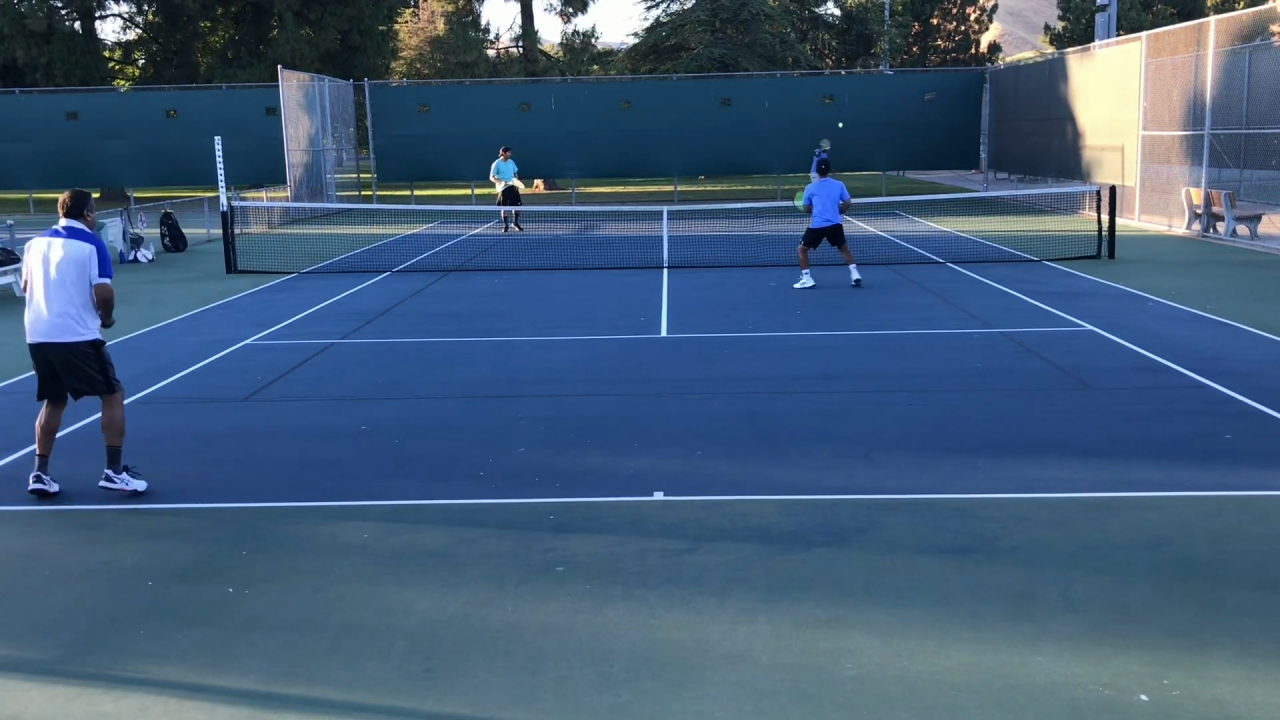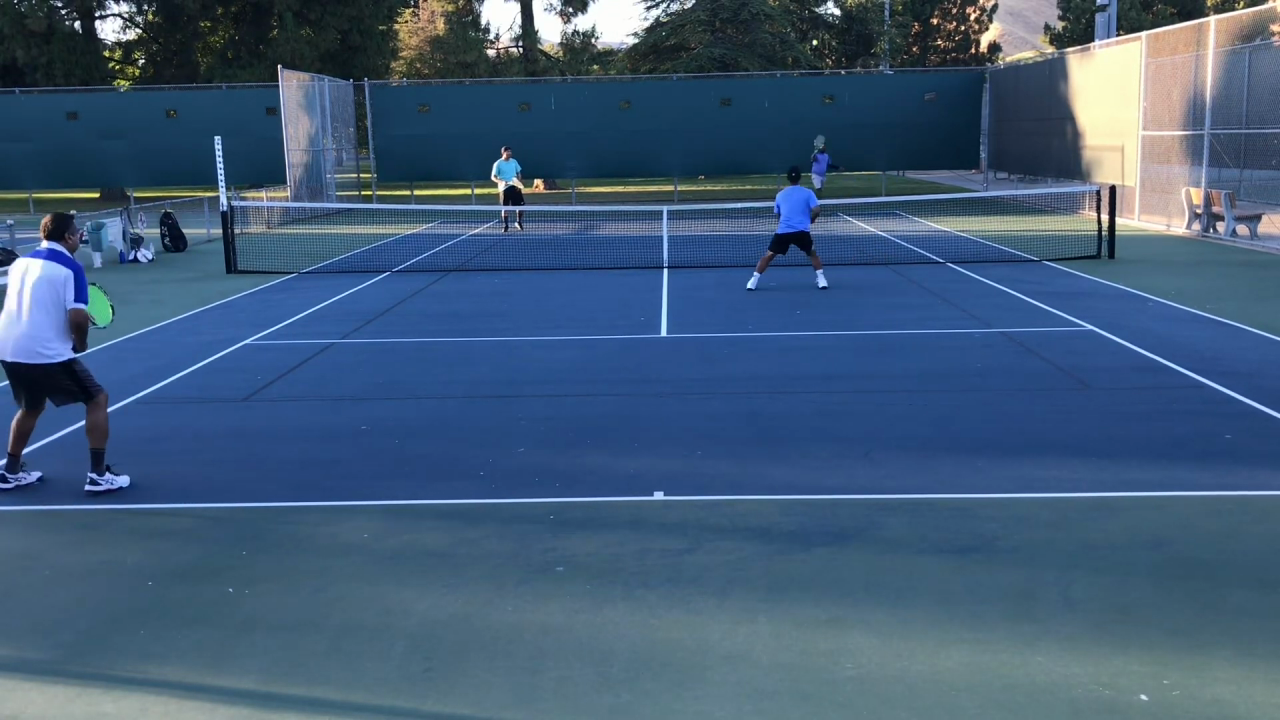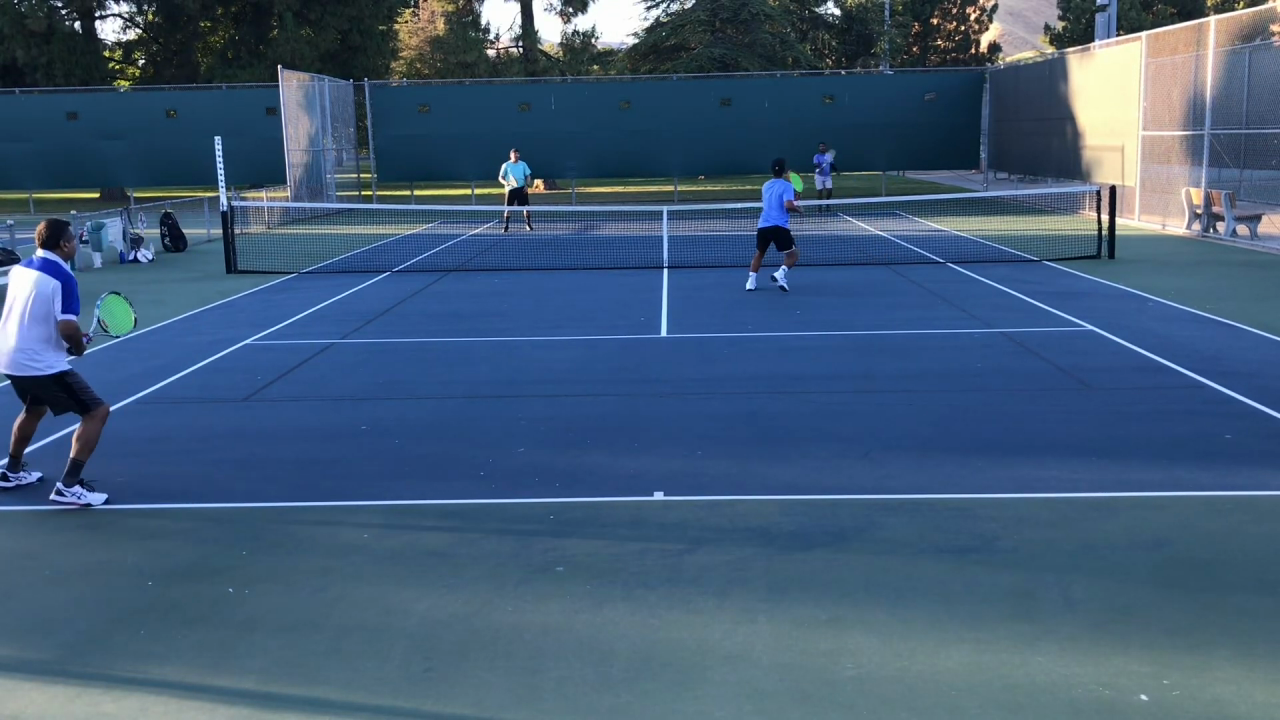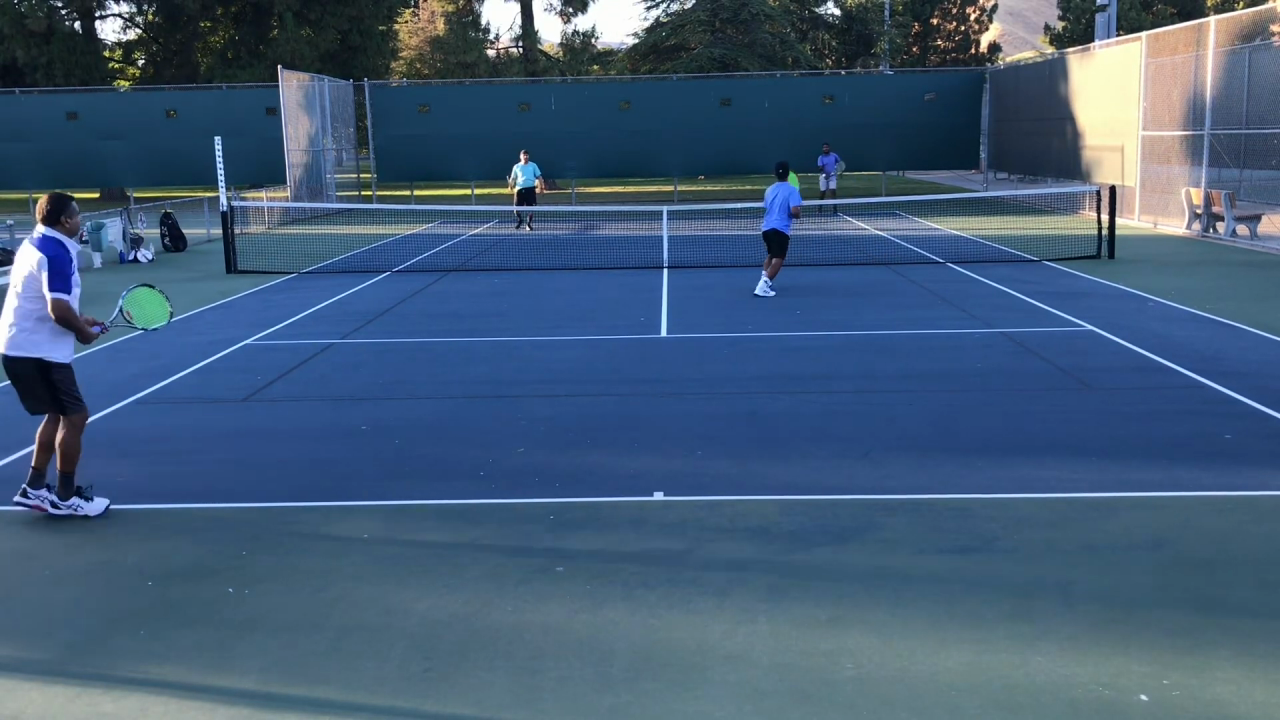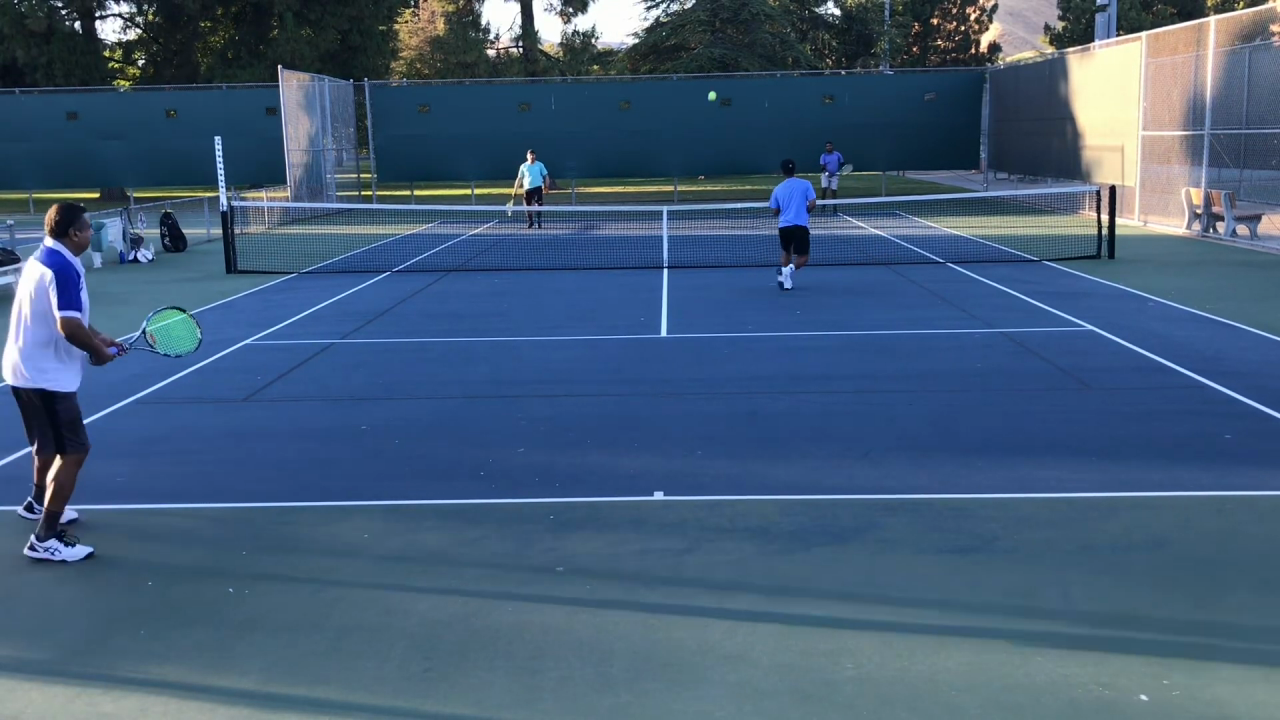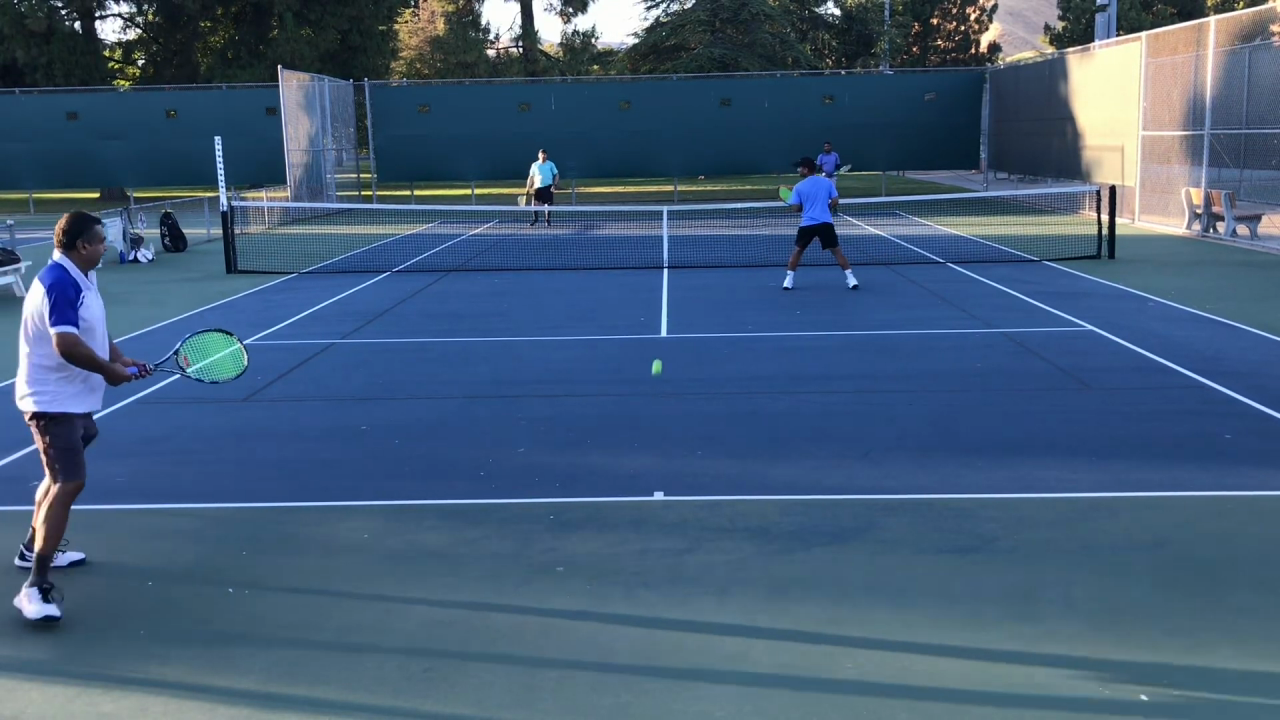
dt=0.3s
person 1, frame 1
left shoulder: (36, 244)
right shoulder: (93, 246)
left elbow: (27, 289)
right elbow: (104, 295)
right wrist: (107, 317)
left hip: (38, 336)
right hip: (78, 337)
left knee: (53, 402)
right knee: (113, 397)
left ankle: (40, 474)
right ankle: (114, 471)
person 1, frame 2
right shoulder: (70, 268)
right elbow: (77, 319)
right wrist: (80, 341)
right hip: (48, 354)
left knee: (30, 407)
right knee: (97, 400)
right ankle: (98, 473)
person 1, frame 3
right shoulder: (62, 279)
right elbow: (67, 329)
left wrist: (69, 339)
right wrist: (78, 345)
right hip: (42, 365)
left knee: (34, 408)
right knee: (97, 412)
right ankle: (69, 486)
person 1, frame 4
left shoulder: (34, 244)
right shoulder: (57, 254)
right elbow: (58, 310)
left wrist: (80, 320)
right wrist: (84, 332)
right hip: (37, 349)
left knee: (56, 415)
right knee: (74, 417)
left ankle: (34, 489)
right ankle: (66, 497)
person 1, frame 5
left shoulder: (47, 260)
right shoulder: (63, 270)
right elbow: (70, 329)
left wrist: (98, 338)
right wrist: (98, 351)
left hip: (38, 371)
right hip: (45, 376)
left knee: (55, 445)
right knee: (73, 453)
left ankle: (38, 503)
right ankle: (44, 538)
person 1, frame 6
left shoulder: (76, 279)
right shoulder: (60, 284)
left elbow: (90, 333)
right elbow: (67, 346)
left wrist: (119, 359)
right wrist: (109, 371)
left hip: (71, 398)
right hip: (54, 401)
left knee: (63, 477)
right knee: (68, 483)
left ankle: (35, 547)
right ankle: (36, 585)
